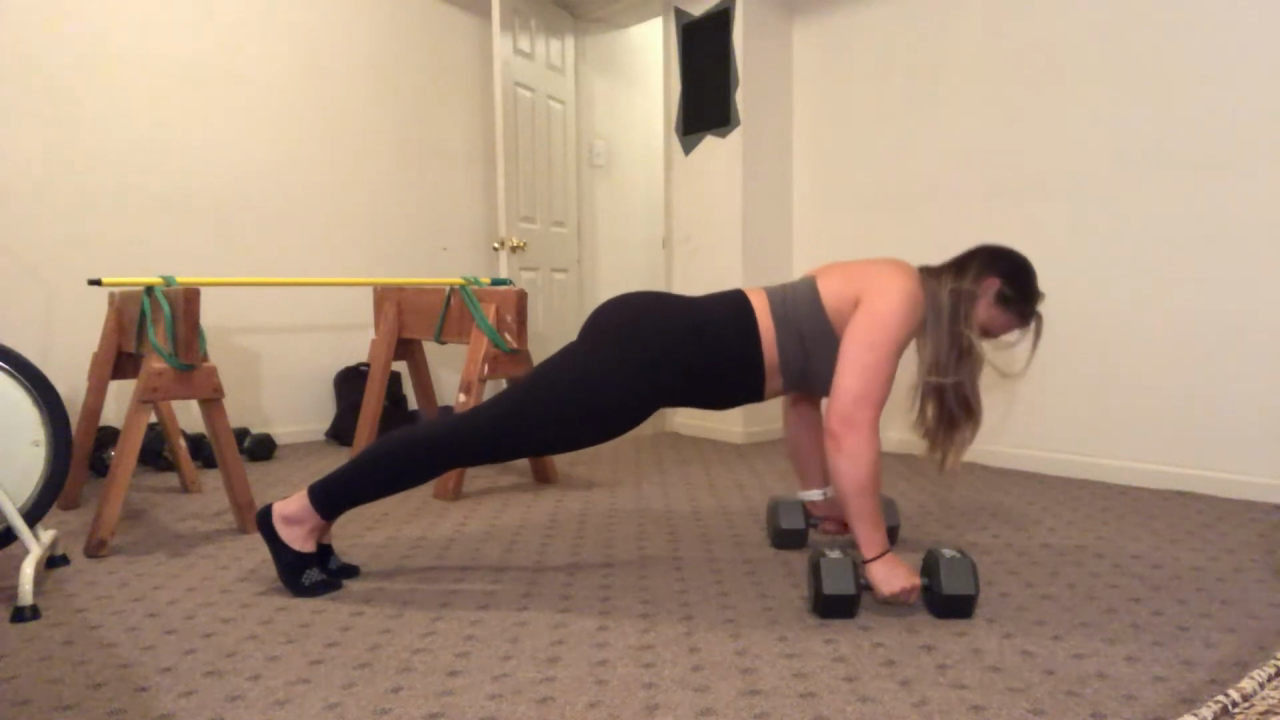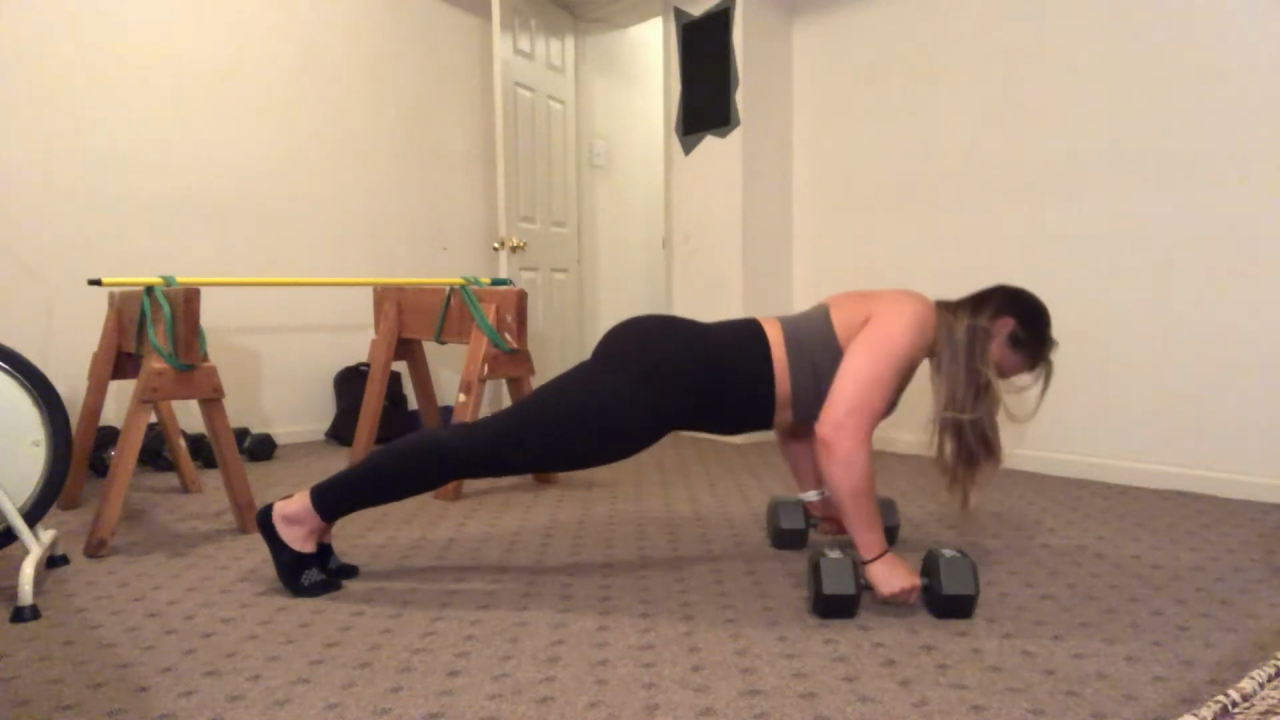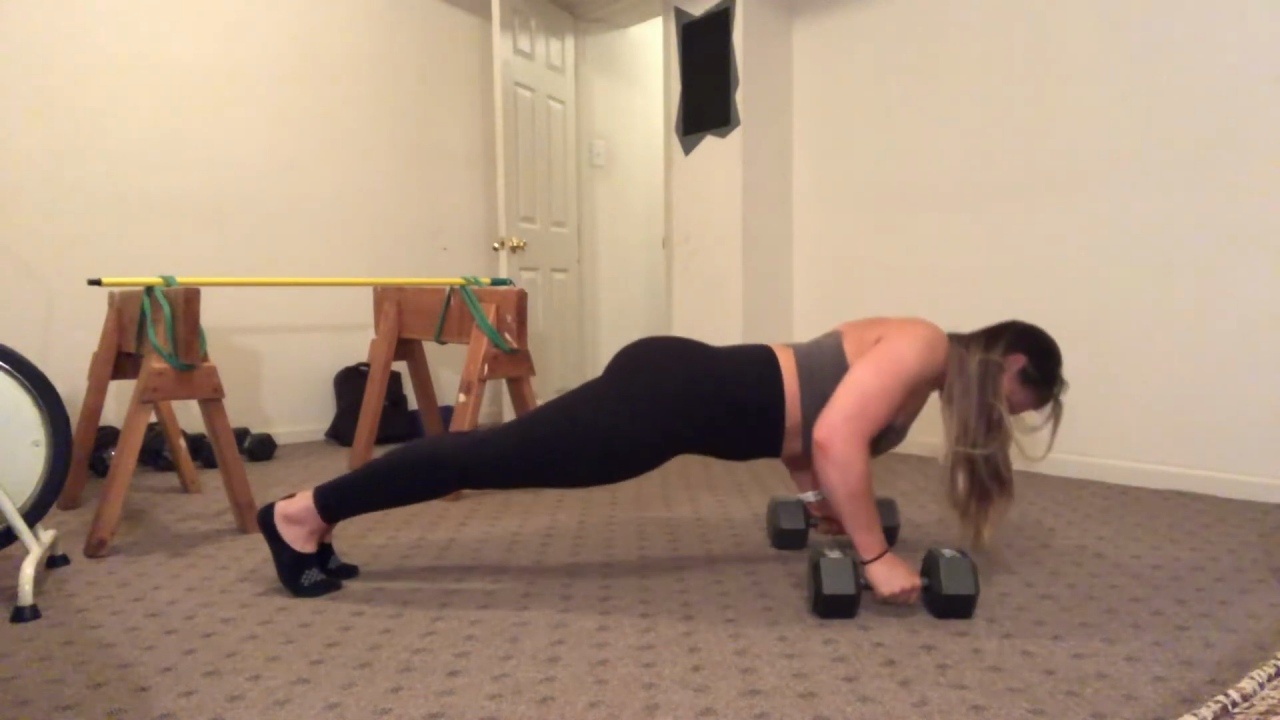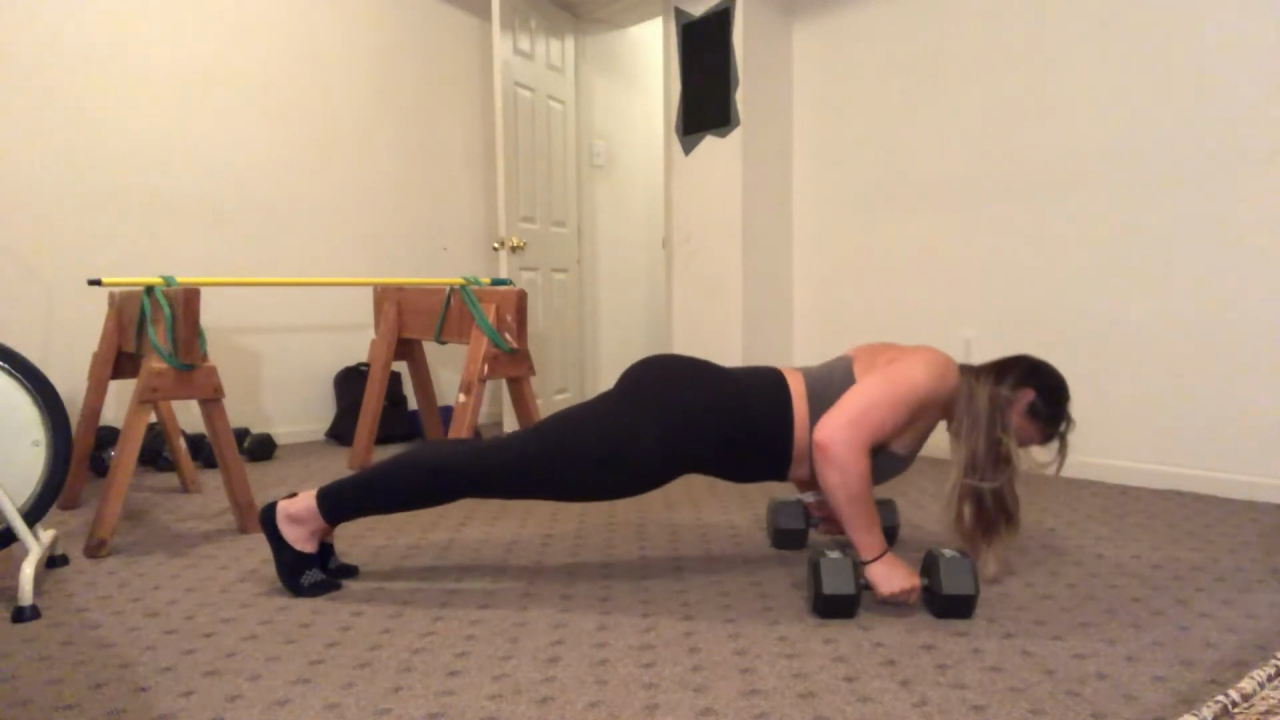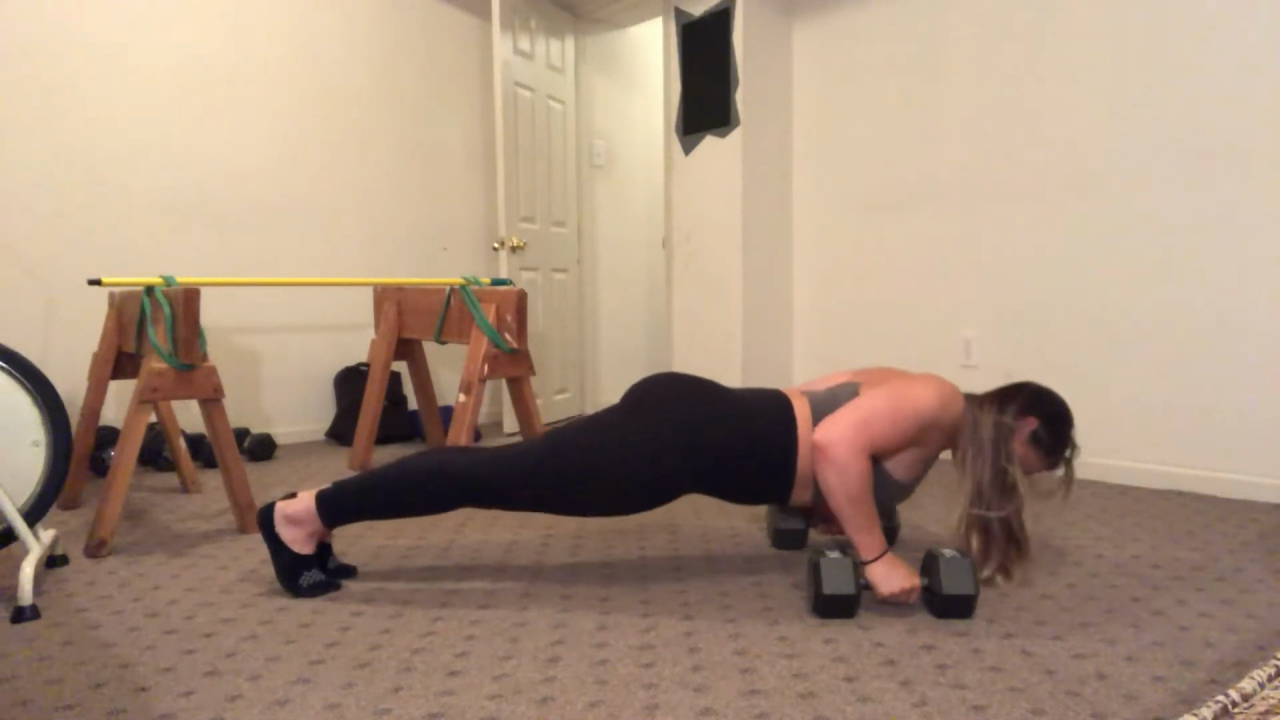
dt=0.3s
person 1, frame 1
left shoulder: (885, 294)
right shoulder: (903, 293)
left elbow: (804, 398)
right elbow: (851, 427)
left wrist: (820, 498)
right wrist: (876, 555)
left hip: (664, 344)
right hip: (654, 352)
left knee: (487, 435)
right knee: (483, 434)
left ankle: (316, 515)
right ankle: (298, 514)
person 1, frame 2
left shoulder: (894, 323)
right shoulder: (915, 320)
left elbow: (796, 414)
right elbow: (840, 433)
left wrist: (821, 499)
right wrist: (876, 556)
left hip: (675, 368)
right hip: (664, 375)
left knee: (493, 446)
right knee: (490, 447)
left ankle: (316, 514)
right ankle: (301, 515)
person 1, frame 3
left shoulder: (904, 347)
right shoulder: (925, 347)
right elbow: (835, 439)
left wrist: (823, 503)
right wrist: (876, 557)
left hip: (684, 387)
right hip: (675, 398)
left knee: (499, 454)
right knee: (494, 457)
left ankle: (317, 514)
right ankle: (303, 512)
person 1, frame 4
left shoulder: (912, 377)
right shoulder: (937, 377)
right elbow: (836, 442)
left wrist: (829, 507)
right wrist: (876, 557)
left hip: (690, 405)
right hip: (685, 417)
left knee: (503, 463)
right knee: (497, 467)
left ankle: (319, 511)
right ankle: (306, 513)
person 1, frame 5
left shoulder: (911, 395)
right shoulder: (941, 404)
right elbow: (836, 445)
left wrist: (829, 510)
right wrist: (876, 557)
left hip: (695, 421)
right hip: (688, 438)
left knee: (502, 470)
right knee: (498, 477)
left ankle: (320, 510)
right ankle: (303, 514)
